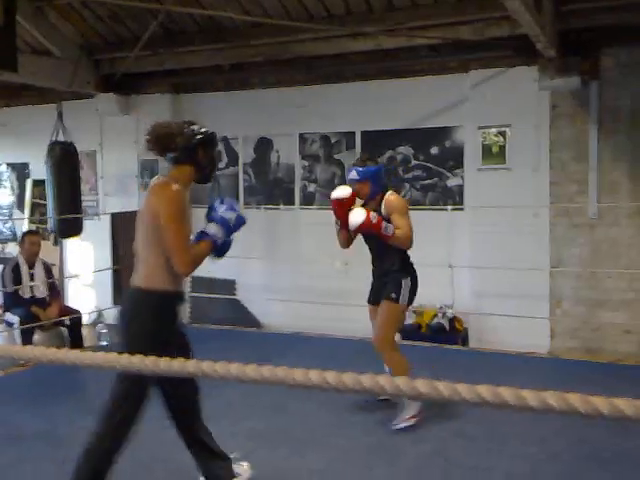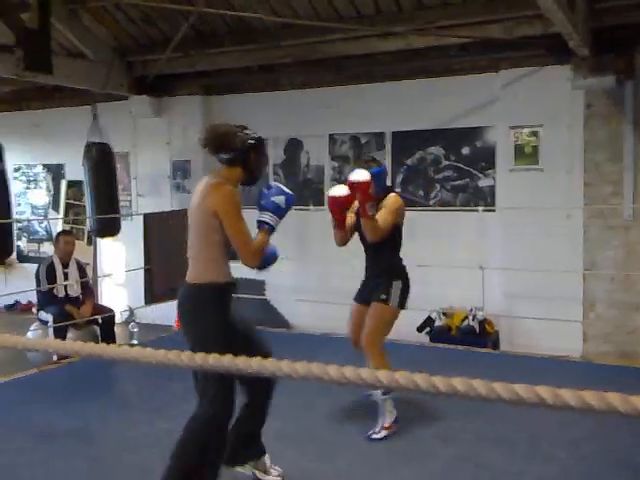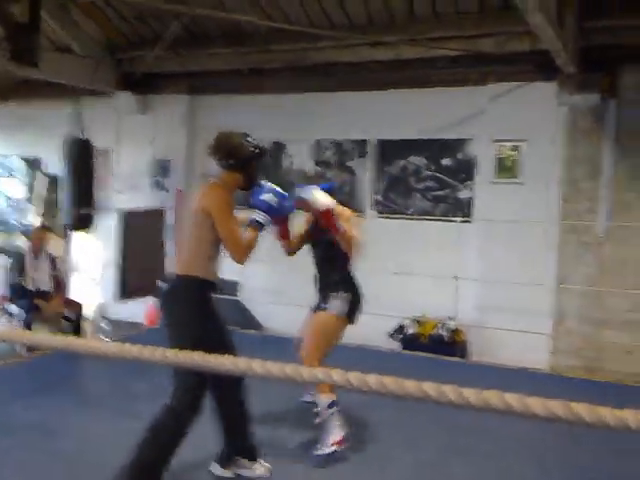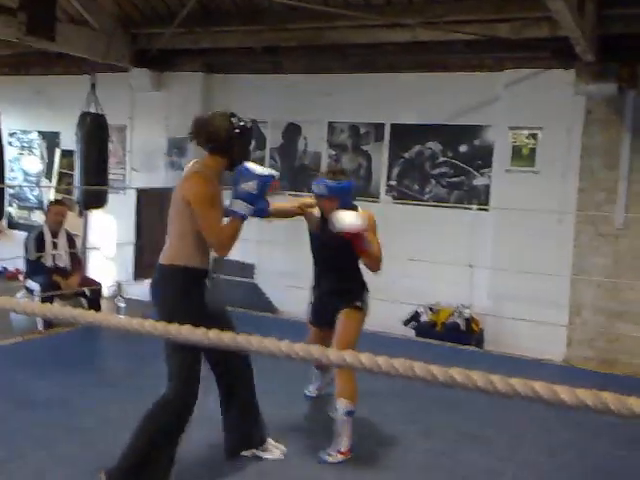
dt=0.3s
person 1, frame 1
left shoulder: (169, 189)
right shoulder: (171, 194)
right elbow: (184, 263)
left wrist: (209, 236)
right wrist: (216, 233)
left hip: (159, 307)
right hip: (152, 309)
left knee: (183, 394)
right knee: (124, 411)
person 1, frame 2
left shoulder: (212, 183)
right shoulder: (223, 191)
right elbow: (250, 255)
left wrist: (260, 247)
right wrist: (270, 218)
left hip: (207, 299)
right hip: (207, 302)
left knee: (261, 371)
right knee: (215, 403)
person 1, frame 3
left shoulder: (215, 189)
right shoulder: (218, 193)
right elbow: (239, 252)
right wrist: (265, 215)
left hip: (192, 295)
right hip: (187, 297)
left knee: (227, 375)
right knee: (188, 395)
person 1, frame 4
left shoulder: (205, 171)
right shoulder: (199, 180)
right elbow: (221, 245)
right wrist: (246, 200)
left hip: (189, 283)
right hip: (176, 286)
left knee: (233, 358)
right knee: (183, 389)
left ankle: (247, 438)
person 2, frame 1
left shoulder: (392, 200)
right shoulder: (359, 204)
left elbow: (406, 241)
right elbow: (344, 243)
left wrist: (377, 225)
right wrist: (341, 217)
left hip: (399, 277)
right hip: (380, 277)
left knee: (381, 341)
right knee: (384, 340)
left ankle: (410, 402)
person 2, frame 2
left shoulder: (393, 201)
right shoulder: (357, 205)
left elbow: (373, 234)
right elbow: (341, 241)
left wrist: (366, 201)
right wrist: (338, 215)
left hip: (391, 280)
right hip: (371, 278)
left knee: (370, 343)
right knee: (356, 338)
left ankle: (387, 414)
person 2, frame 3
left shoulder: (341, 215)
right shoulder: (314, 222)
left elbow: (353, 249)
right elbow: (290, 249)
left wrist: (332, 220)
right wrist: (282, 229)
left hip: (341, 295)
right hip: (329, 294)
left knee: (309, 358)
right knee: (308, 350)
left ankle: (335, 431)
right ankle: (321, 393)
person 2, frame 4
left shoulder: (363, 218)
right shoulder: (311, 209)
left elbow: (375, 266)
right elbow: (273, 210)
left wrist: (361, 240)
left hip: (352, 295)
right hip: (323, 293)
left ankle: (343, 439)
right ankle: (322, 379)
person 3, frame 1
left shoulder: (45, 266)
right shoulder: (12, 267)
left elbow: (55, 291)
right elbow: (12, 299)
left wrist: (54, 308)
right wrist: (37, 311)
left hip: (44, 307)
right hip: (19, 308)
left knee: (74, 315)
right knee: (25, 318)
person 3, frame 2
left shoulder: (78, 265)
right shoulder: (45, 267)
left elbow: (88, 290)
right elbow: (45, 298)
left wrist: (87, 306)
right wrist: (70, 310)
left hip: (77, 306)
right hip: (51, 307)
left knee: (108, 314)
right knee: (59, 317)
right ankle: (61, 359)
person 3, frame 3
left shoulder: (50, 259)
left elbow: (59, 283)
right elbow: (17, 289)
left wrist: (57, 300)
right wrist: (40, 303)
left hip: (47, 299)
right hip: (24, 298)
left knee: (76, 308)
right knee: (29, 309)
person 3, frame 4
left shoulder: (68, 236)
right shoulder: (35, 236)
left elbow: (77, 261)
right elbow: (33, 265)
left wrist: (75, 278)
right wrist: (58, 280)
left hip: (64, 275)
right hip: (40, 276)
left knee: (95, 287)
right knee: (47, 286)
right ankle: (47, 330)
